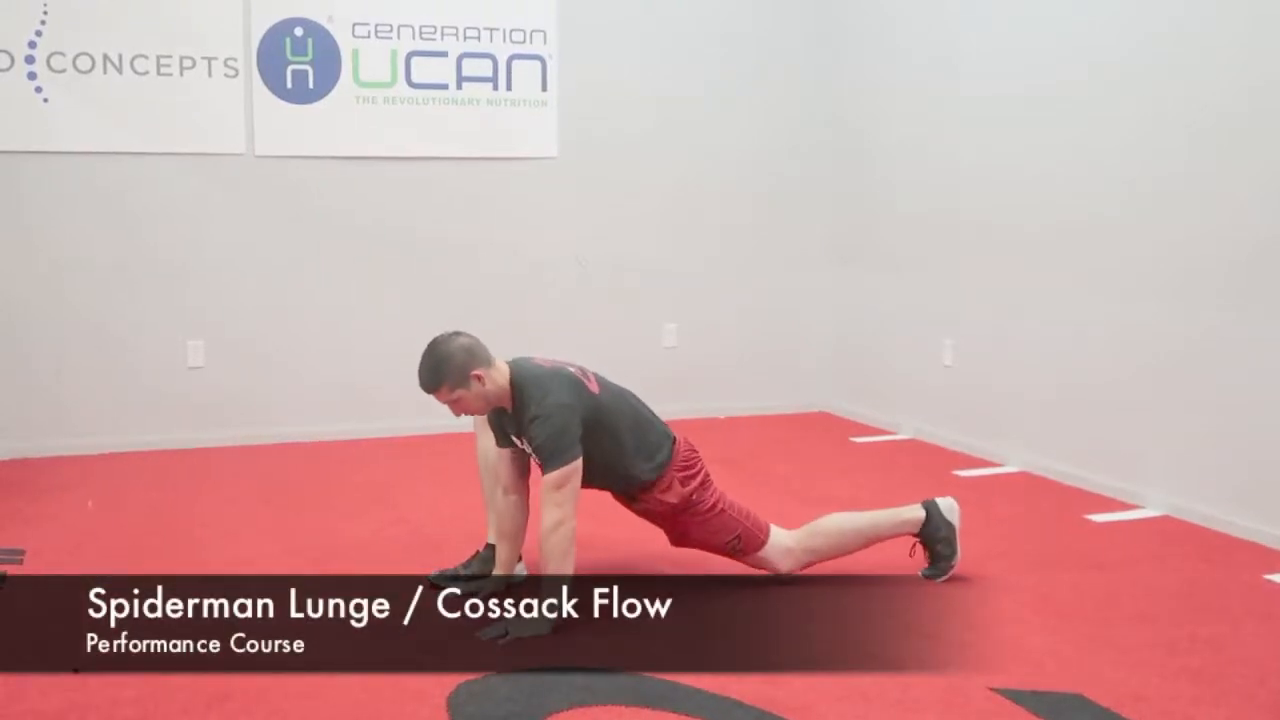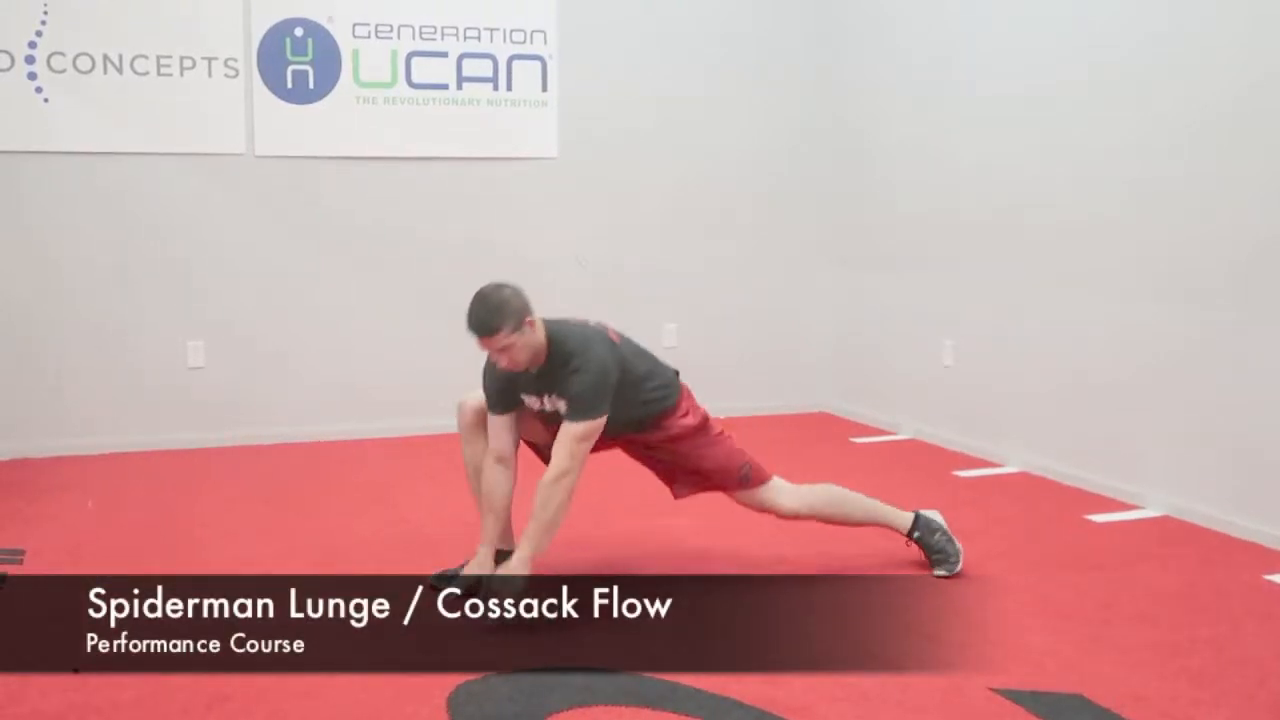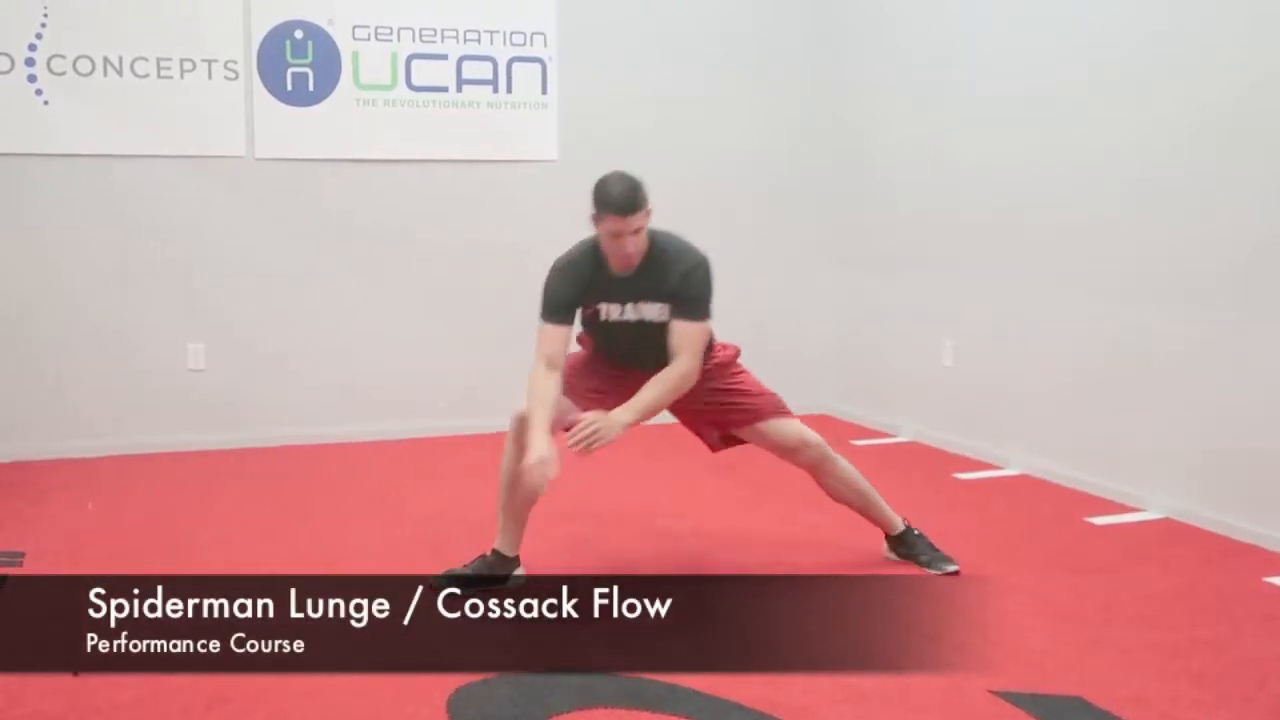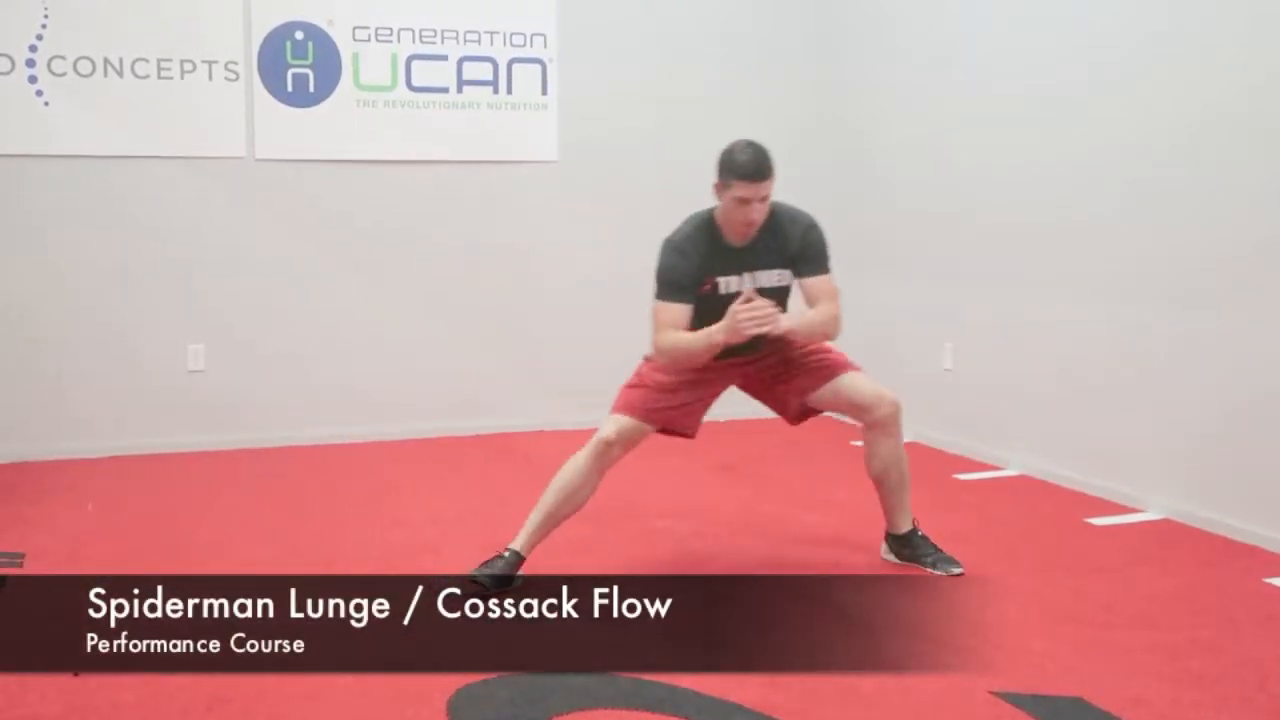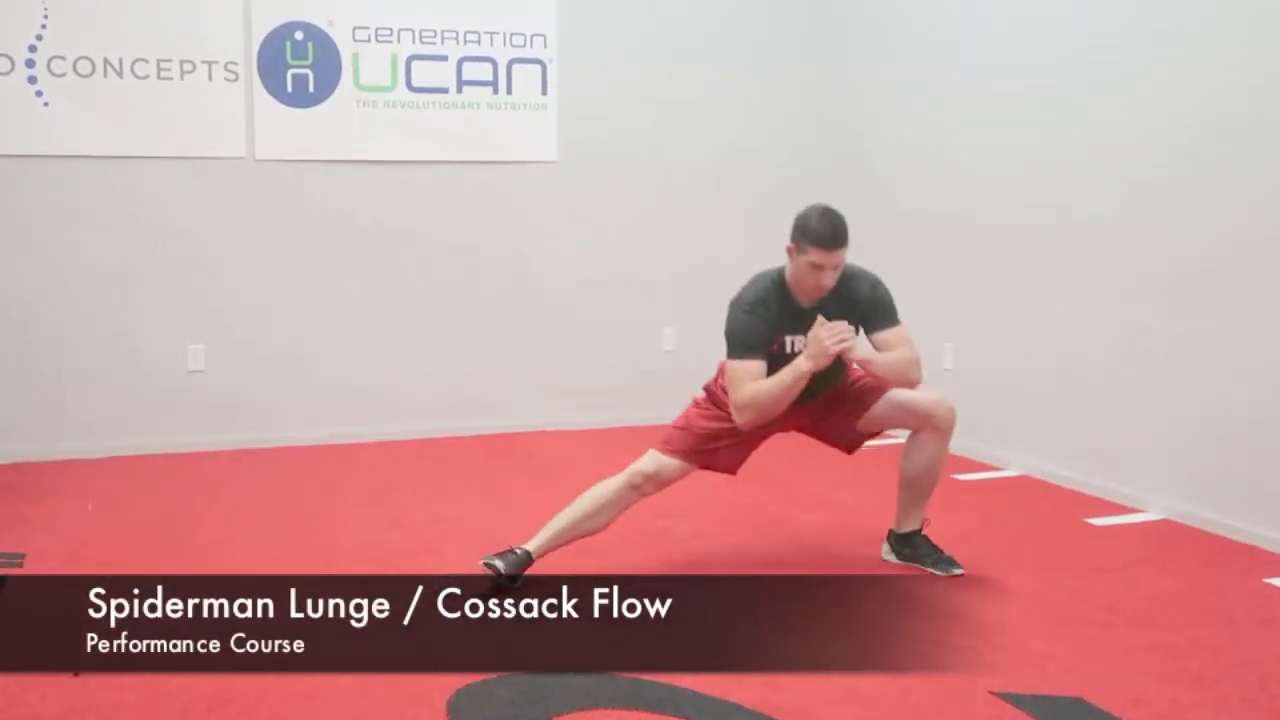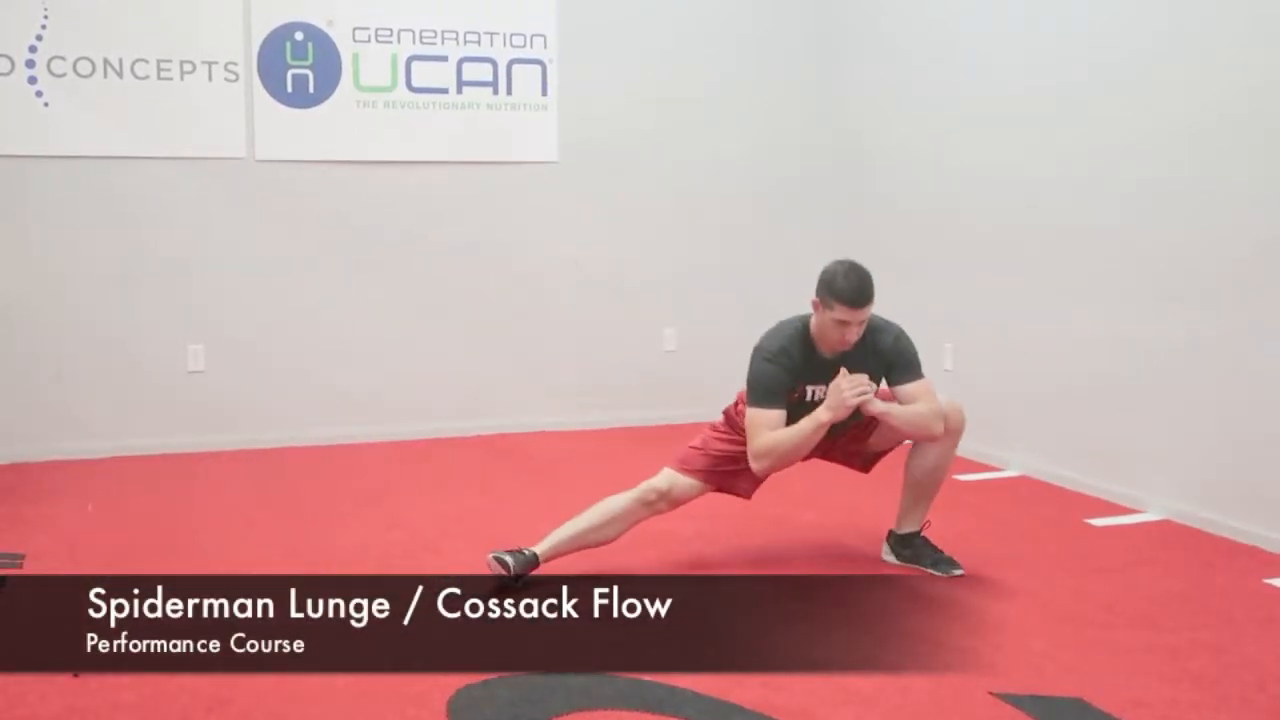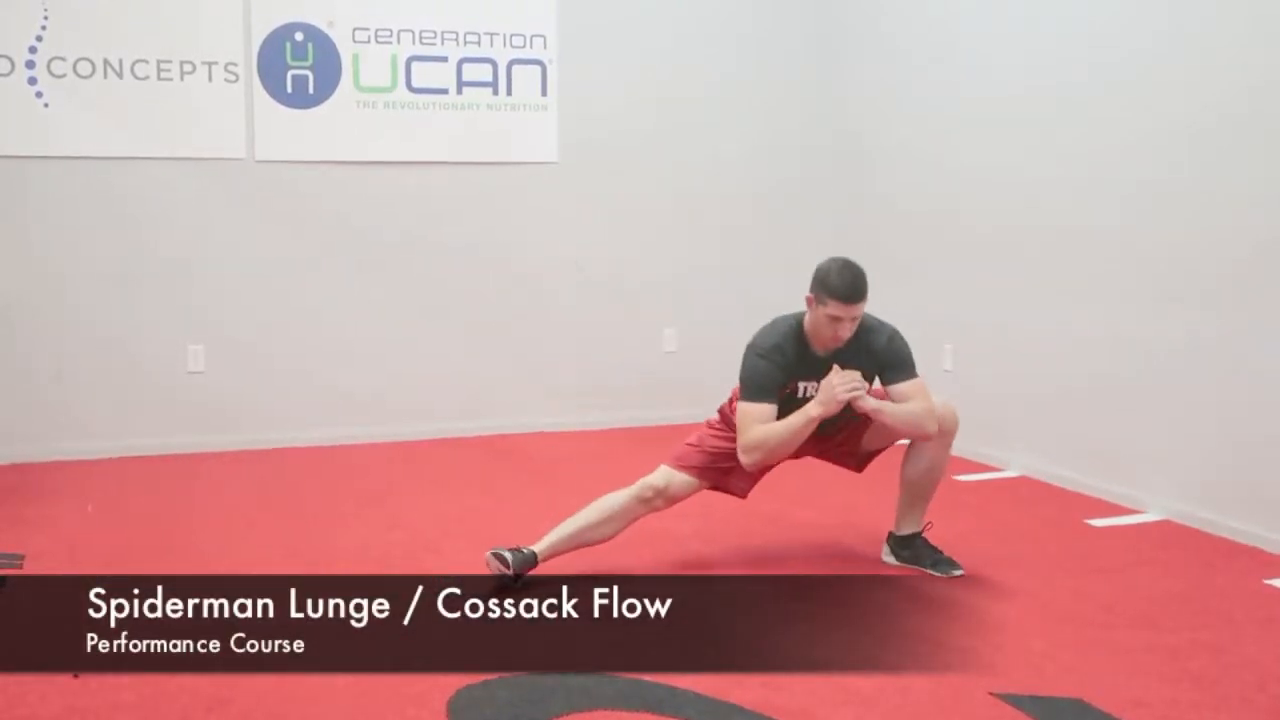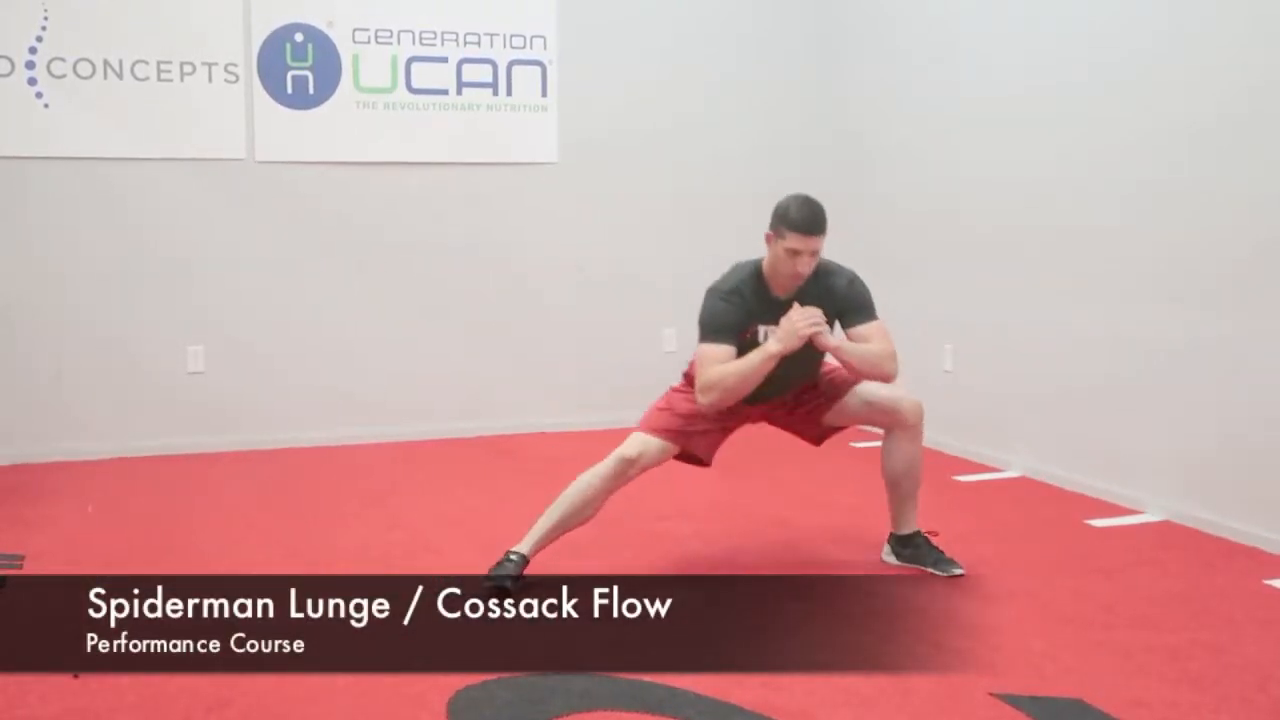
dt=0.3s
person 1, frame 1
left shoulder: (548, 407)
right shoulder: (504, 392)
left elbow: (559, 519)
right elbow: (509, 489)
right wrist: (501, 578)
left hip: (663, 480)
right hip: (627, 464)
left knee: (787, 553)
right knee: (485, 439)
left ankle: (925, 517)
right ankle: (493, 557)
person 1, frame 2
left shoulder: (587, 358)
right shoulder: (500, 365)
left elbow: (565, 470)
right elbow: (499, 459)
left wrist: (523, 562)
right wrist: (488, 549)
left hip: (662, 420)
right hip: (580, 417)
left knee: (780, 501)
right knee: (473, 413)
left ankle: (915, 525)
right ankle: (496, 560)
person 1, frame 3
left shoulder: (686, 264)
right shoulder: (569, 271)
left elbow: (686, 366)
right elbow: (547, 368)
left wrist: (621, 419)
right wrist: (541, 438)
left hip: (697, 366)
right hip: (611, 363)
left knee: (803, 445)
right knee: (525, 423)
left ankle: (901, 535)
right ankle: (504, 558)
person 1, frame 4
left shoulder: (800, 230)
right shoulder: (684, 246)
left elbow: (828, 318)
right elbow: (666, 348)
left wrist: (780, 322)
right wrist: (731, 327)
left hip: (775, 345)
right hip: (692, 353)
left knee: (882, 407)
right knee: (608, 441)
left ankle: (902, 536)
right ankle: (514, 555)
person 1, frame 5
left shoulder: (864, 290)
right shoulder: (754, 305)
left elbow: (909, 371)
right elbow: (745, 411)
left wrist: (860, 353)
right wrist: (808, 361)
left hip: (830, 391)
right hip: (747, 400)
left knee: (937, 413)
right knee: (644, 475)
left ankle: (905, 538)
right ankle: (524, 554)
person 1, frame 6
left shoulder: (888, 341)
right shoulder: (776, 351)
left elbow: (931, 424)
right elbow: (762, 458)
left wrist: (877, 405)
right wrist: (826, 413)
left hip: (843, 423)
right hip: (763, 429)
left knee: (950, 418)
right knee: (658, 493)
left ankle: (904, 538)
right ankle: (531, 556)
person 1, frame 7
left shoulder: (881, 341)
right shoulder: (770, 348)
left elbow: (925, 421)
right elbow: (751, 452)
left wrist: (870, 403)
right wrist: (818, 407)
left hip: (839, 422)
right hip: (759, 426)
left knee: (943, 421)
right knee: (655, 490)
left ankle: (905, 540)
right ankle: (530, 555)
person 1, frame 8
left shoulder: (841, 285)
right shoulder: (729, 293)
left elbow: (886, 367)
right elbow: (710, 395)
left wrist: (828, 341)
right wrist: (777, 346)
left hip: (798, 387)
right hip: (715, 388)
left knee: (905, 410)
right knee: (628, 459)
left ankle: (906, 540)
right ankle: (519, 557)
